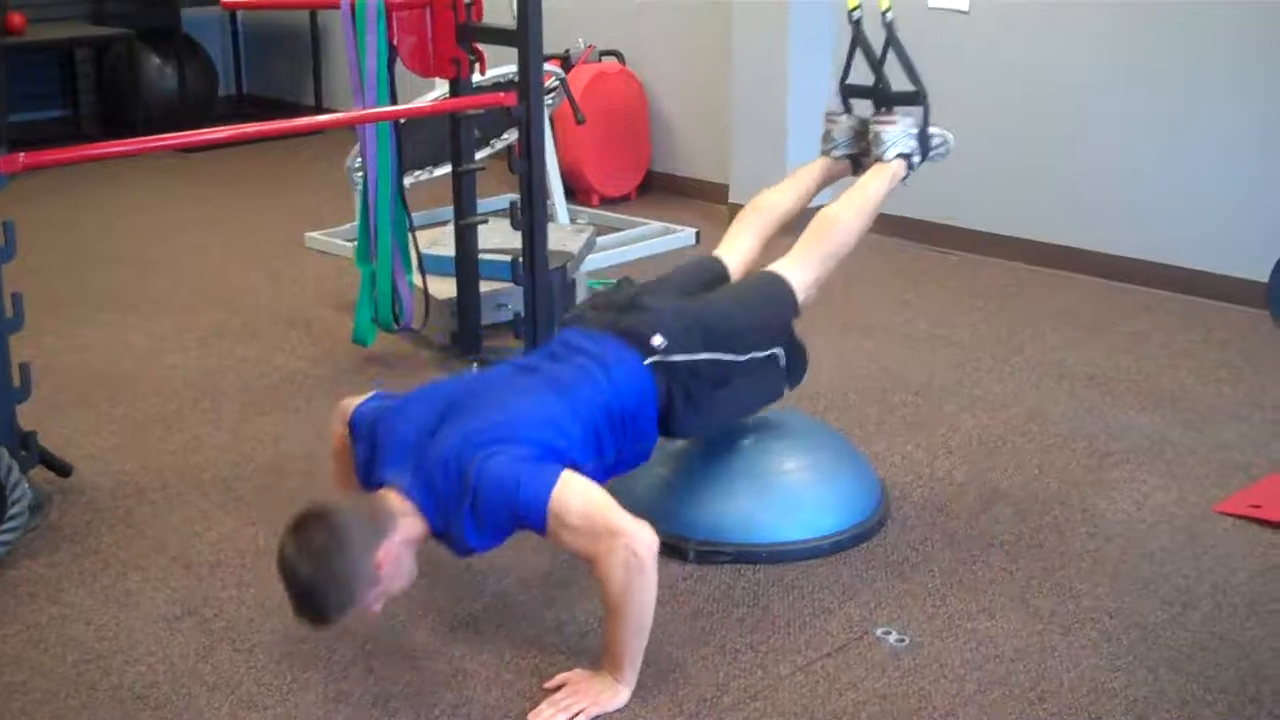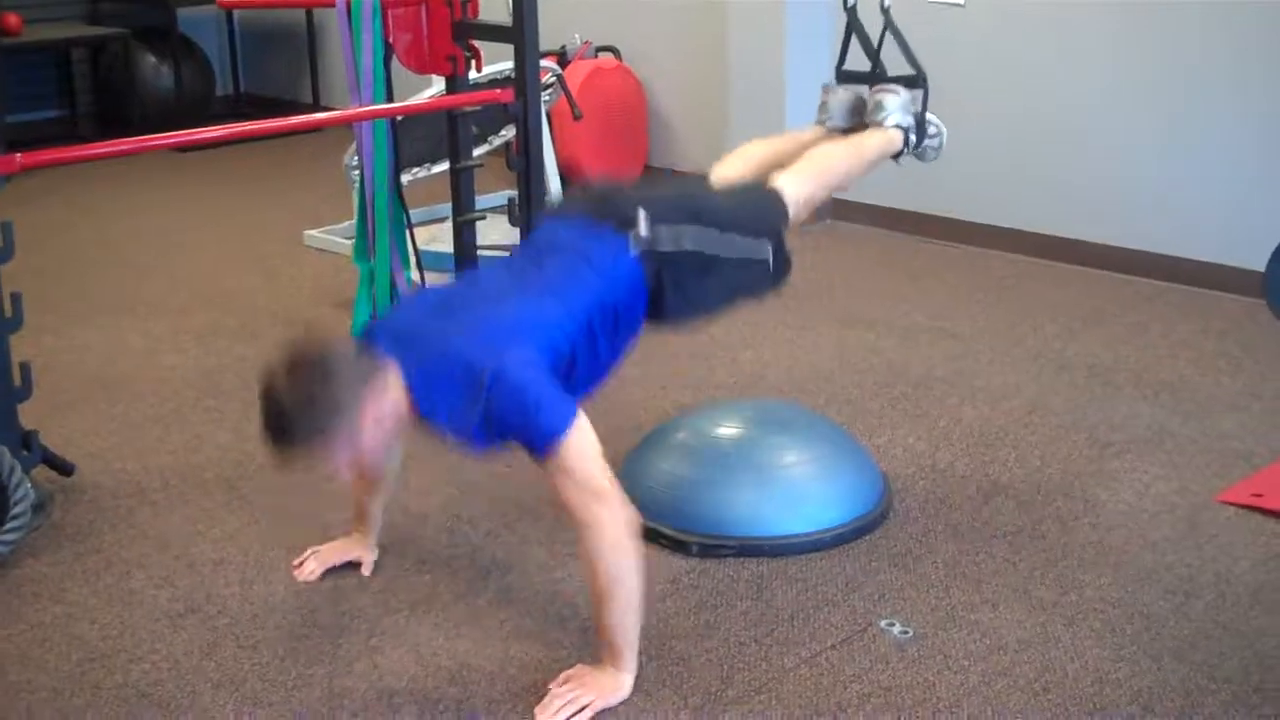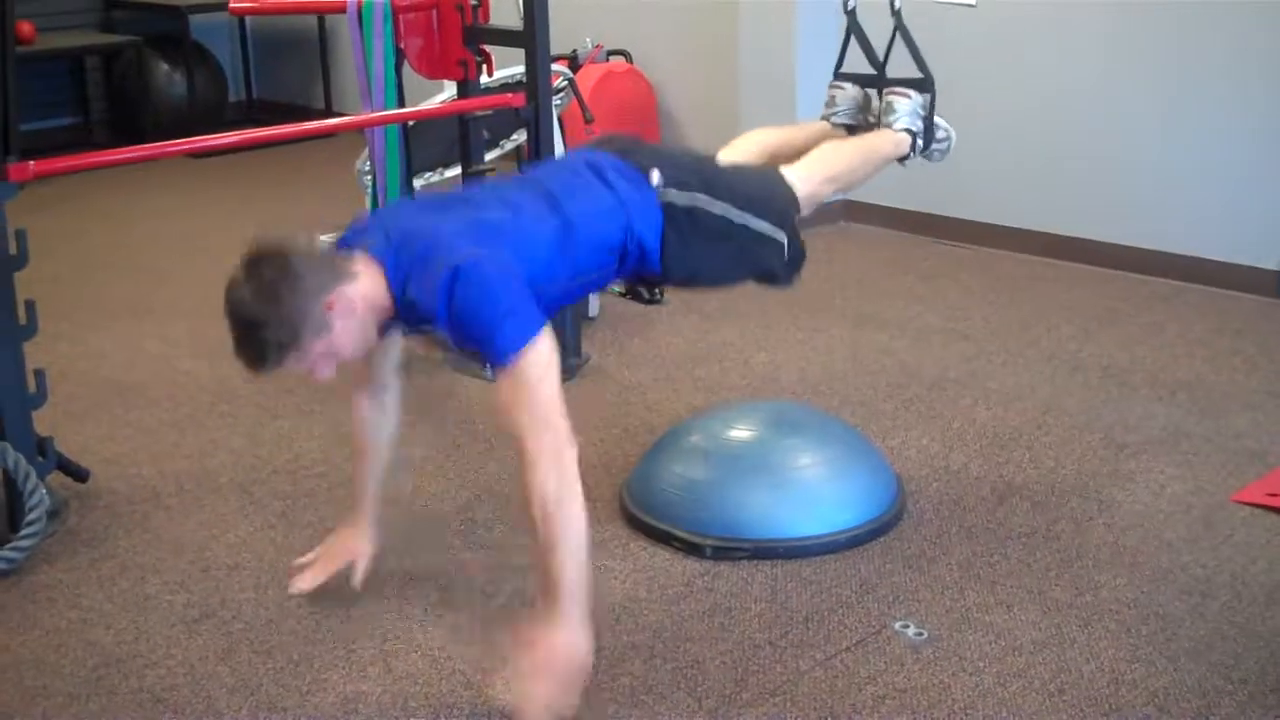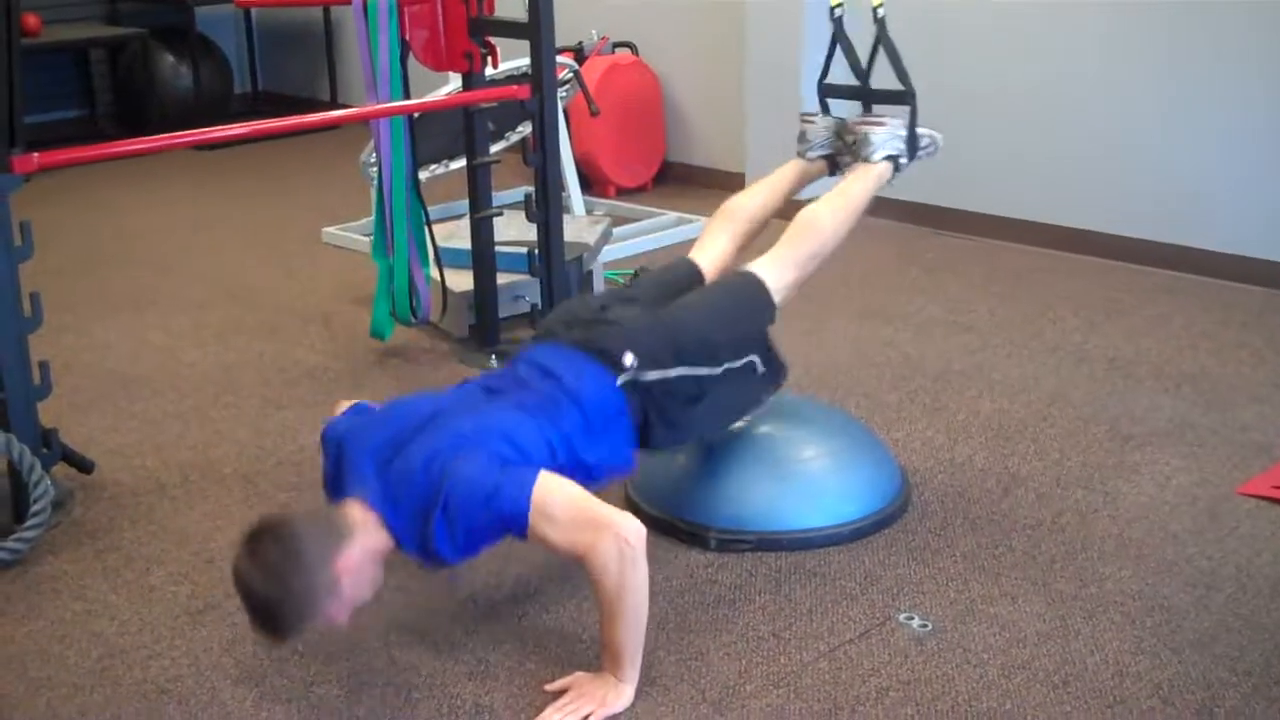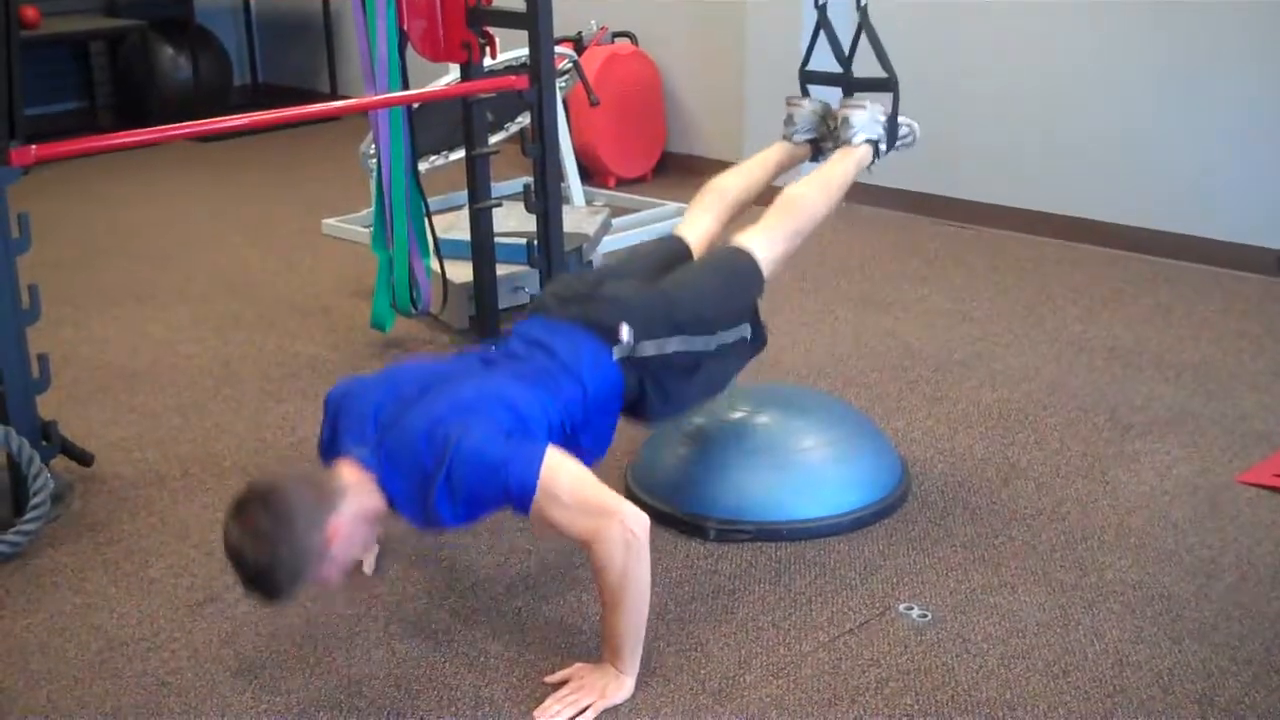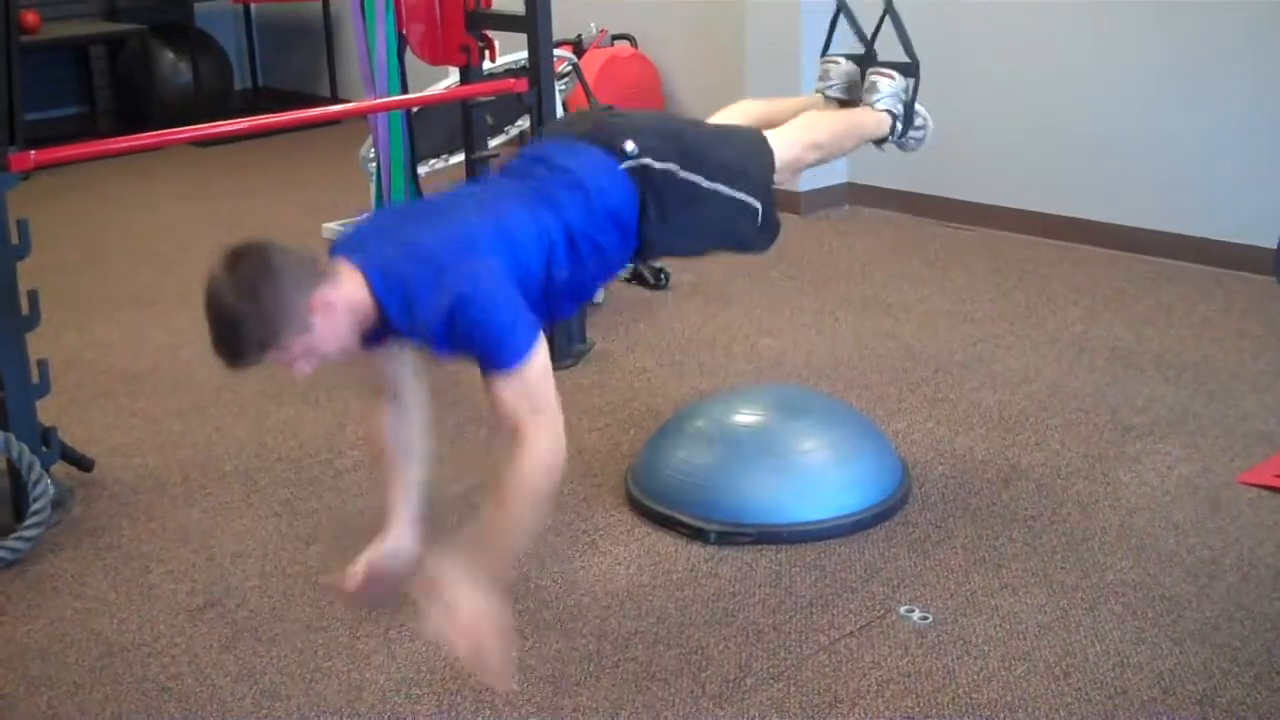
dt=0.3s
person 1, frame 1
left shoulder: (487, 481)
right shoulder: (382, 439)
left elbow: (633, 546)
right wrist: (355, 547)
left hip: (657, 371)
right hip: (598, 334)
left knee: (794, 275)
right knee: (731, 257)
left ankle: (892, 153)
right ankle: (841, 151)
person 1, frame 2
left shoulder: (496, 382)
right shoulder: (378, 351)
left elbow: (610, 521)
right elbow: (367, 437)
right wrist: (361, 532)
left hip: (639, 256)
right hip: (584, 229)
left knee: (773, 205)
right knee: (722, 188)
left ankle: (890, 125)
right ankle: (835, 121)
person 1, frame 3
left shoulder: (467, 283)
right shoulder: (355, 261)
left elbow: (552, 455)
right elbow: (375, 386)
left wrist: (565, 619)
right wrist: (360, 525)
left hip: (648, 205)
right hip: (591, 182)
left knee: (786, 194)
right knee: (727, 170)
left ankle: (899, 128)
right ankle: (839, 116)
person 1, frame 4
left shoulder: (453, 500)
right shoulder: (347, 446)
left elbow: (621, 536)
right wrist: (354, 558)
left hip: (625, 382)
right hip: (563, 351)
left knee: (766, 278)
right knee: (706, 263)
left ankle: (880, 154)
right ankle: (816, 152)
person 1, frame 5
left shoulder: (457, 462)
right shoulder: (346, 425)
left elbow: (624, 527)
right wrist: (364, 538)
left hip: (618, 356)
right hip: (556, 329)
left knee: (754, 255)
right knee: (695, 241)
left ankle: (861, 138)
right ankle: (801, 134)
person 1, frame 6
left shoulder: (465, 291)
right shoulder: (346, 271)
left elbow: (540, 443)
right elbow: (398, 392)
left wrist: (475, 577)
right wrist: (401, 529)
left hip: (631, 178)
right hip: (565, 159)
left knee: (774, 157)
right knee: (717, 134)
left ankle: (883, 106)
right ankle: (833, 89)
